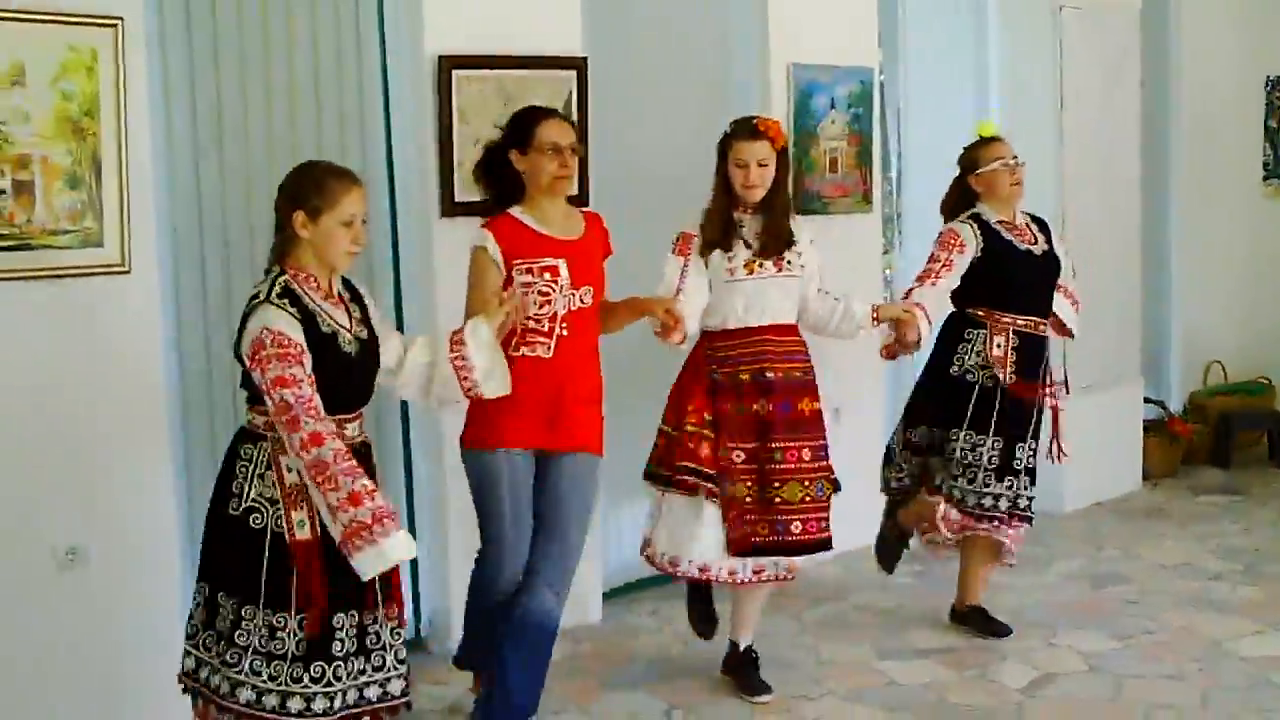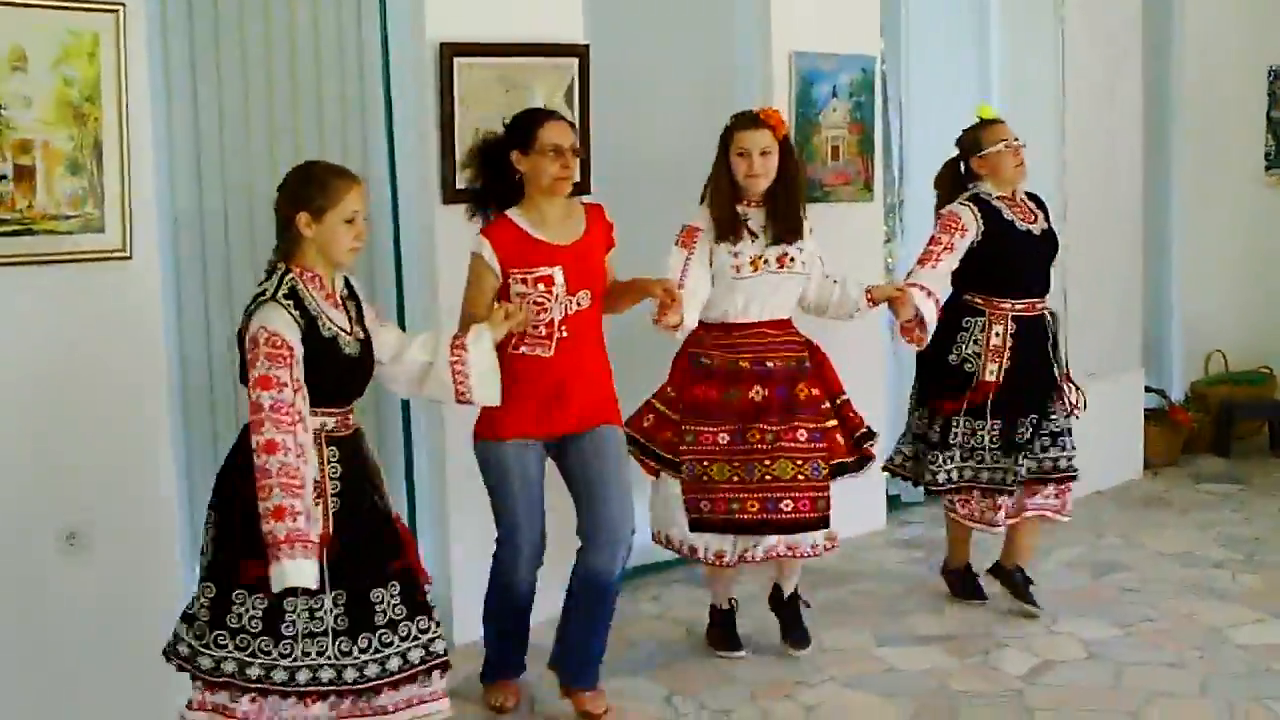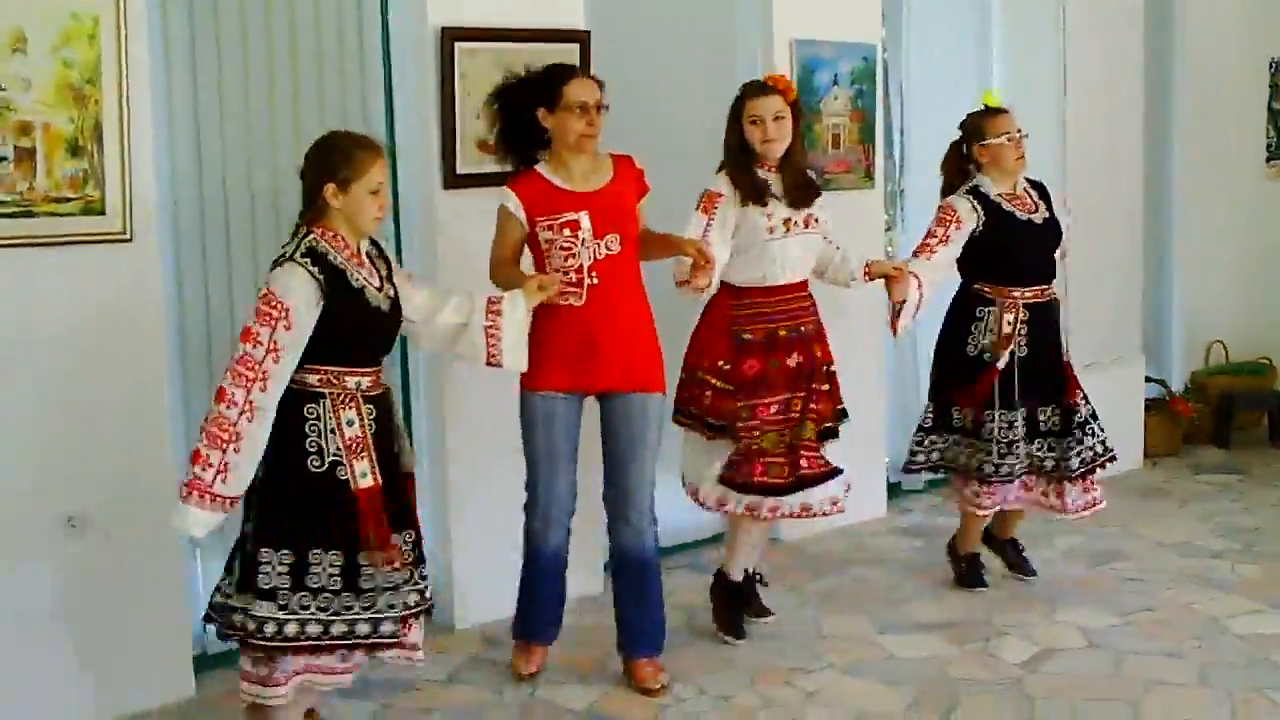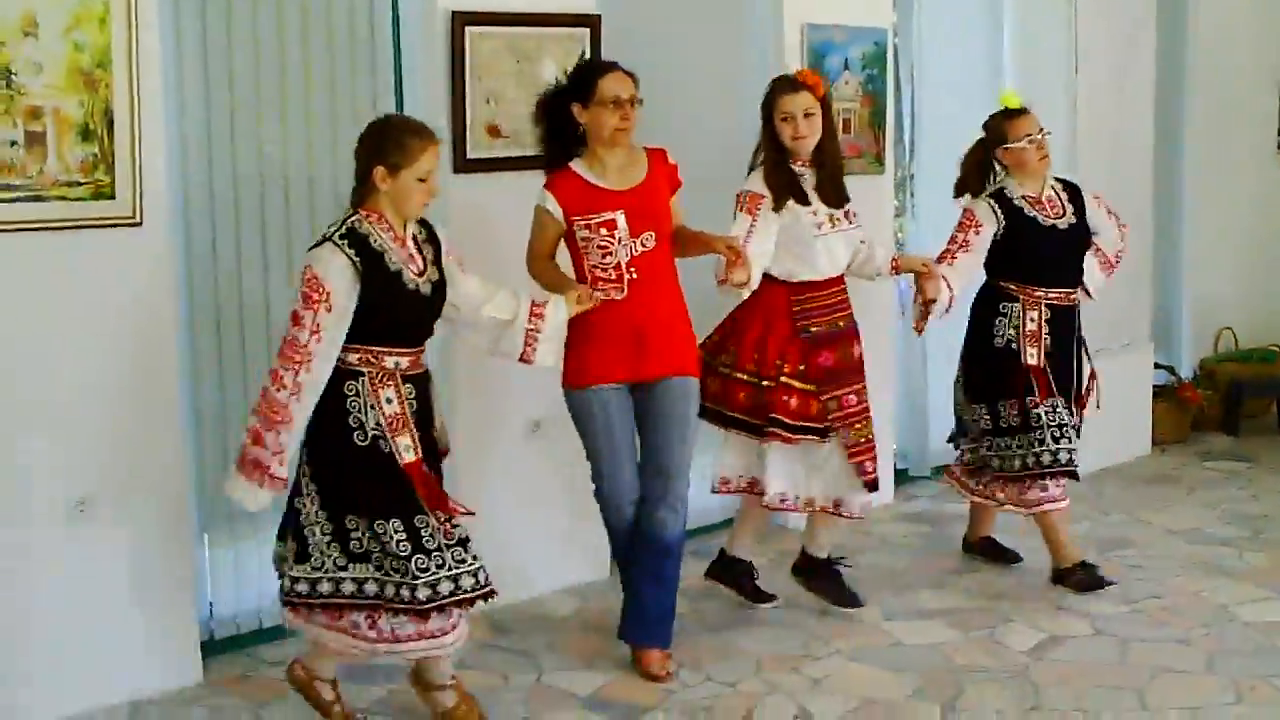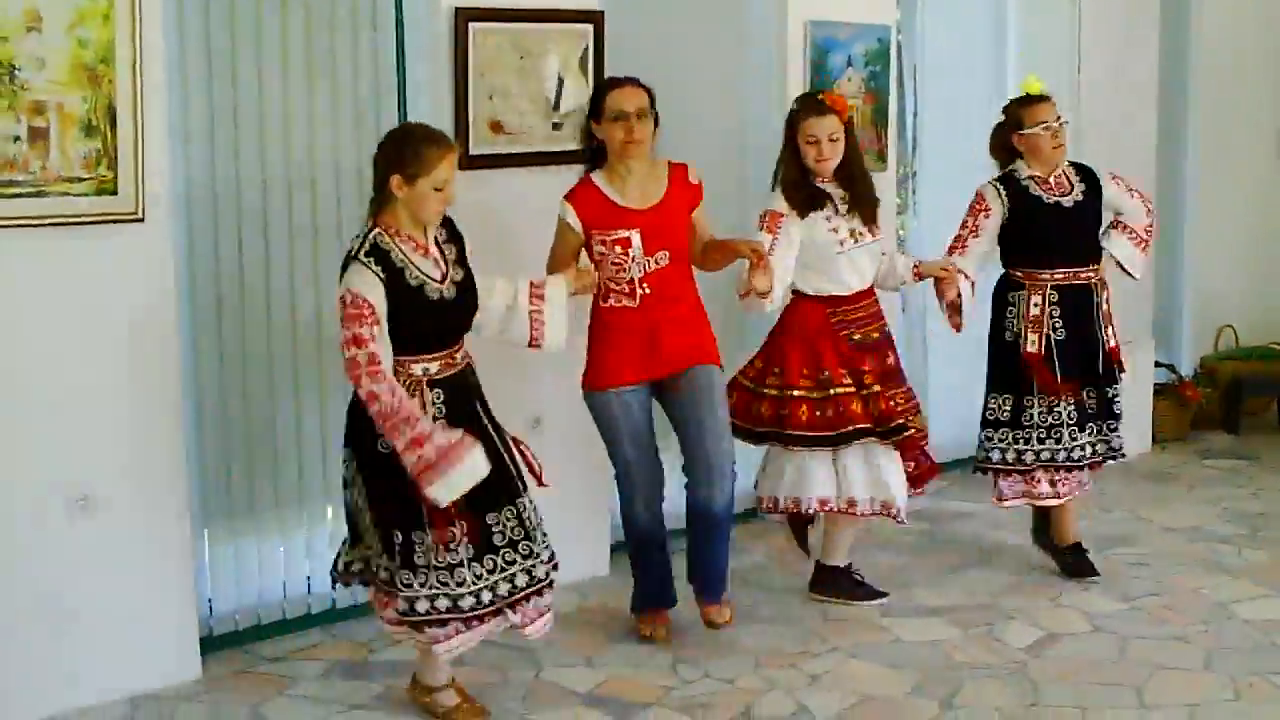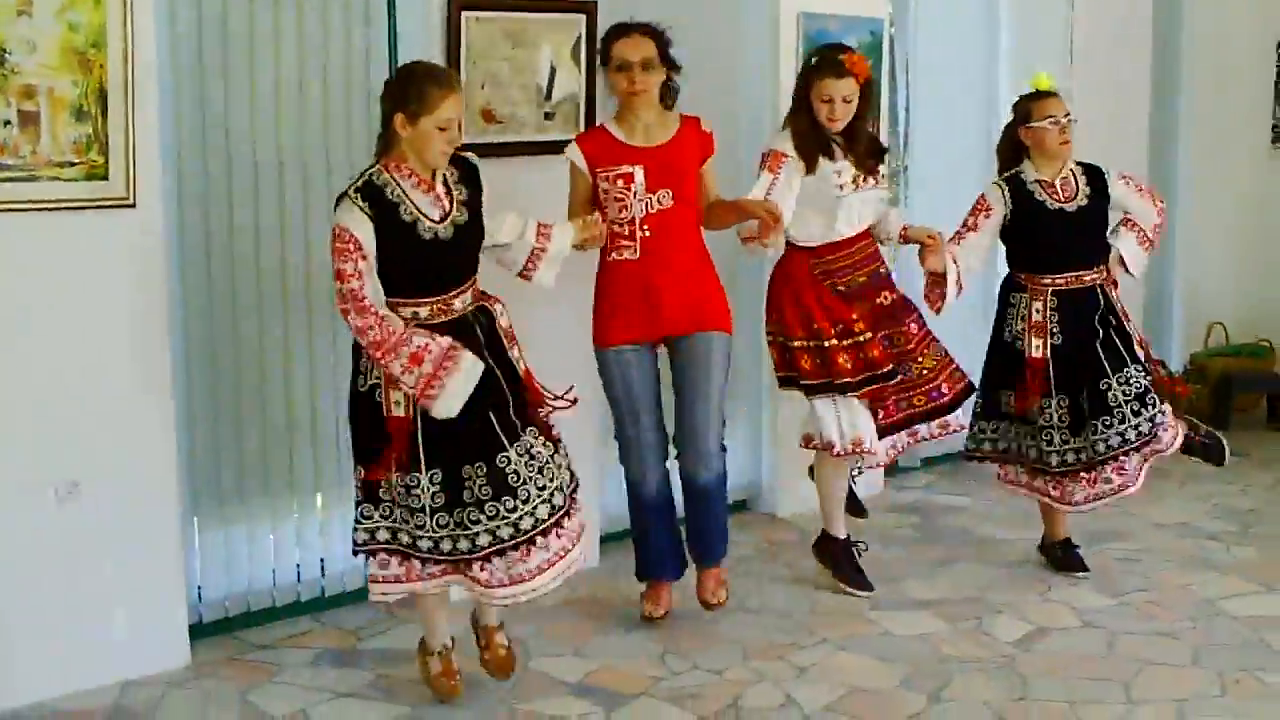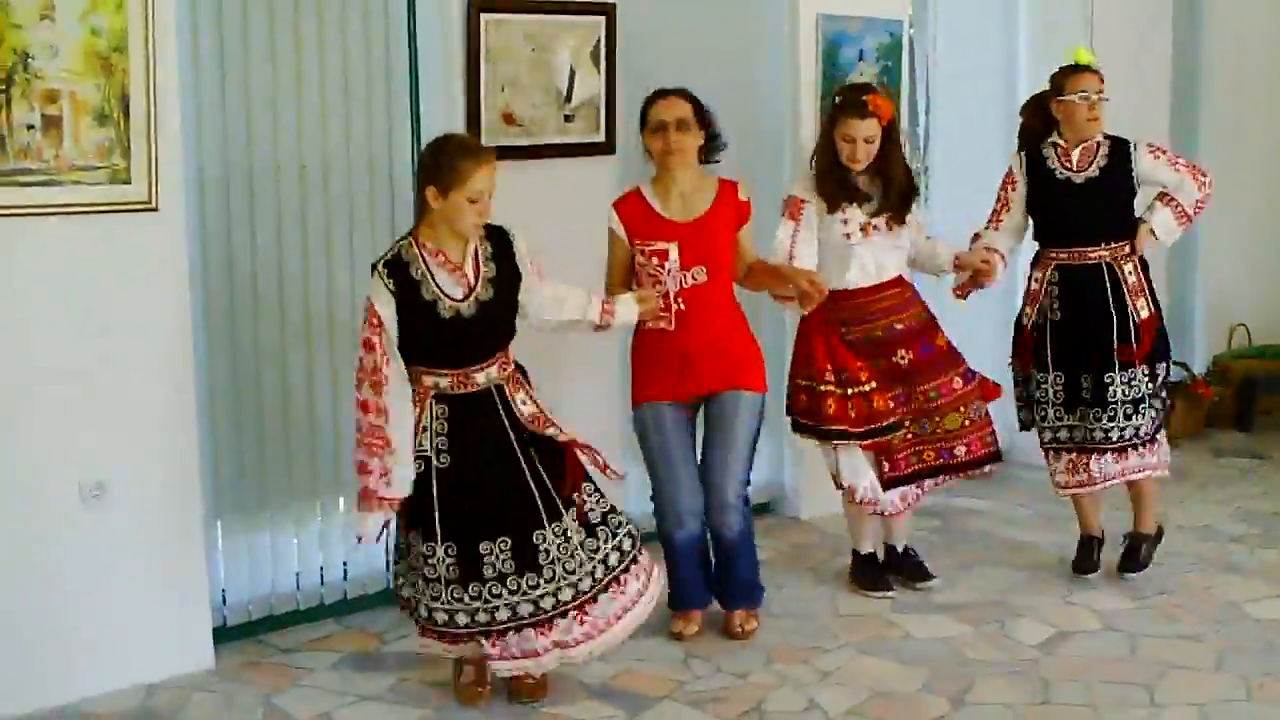
dt=0.2s
person 1, frame 1
left shoulder: (594, 232)
right shoulder: (497, 237)
left wrist: (645, 305)
left hip: (576, 422)
right hip: (503, 420)
left knee: (550, 580)
right knee: (508, 563)
right ankle: (480, 655)
person 1, frame 2
left shoulder: (597, 222)
right shoulder: (497, 240)
right elbow: (472, 327)
left wrist: (645, 288)
left hip: (589, 405)
right hip: (513, 412)
left knee: (613, 531)
right knee: (520, 551)
left ankle: (579, 669)
right ankle: (501, 670)
person 1, frame 3
left shoulder: (627, 174)
right shoulder: (525, 193)
right elbow: (502, 268)
left wrist: (677, 243)
right wrist: (533, 289)
left hip: (633, 359)
right hip: (554, 364)
left knee: (633, 506)
right knee: (549, 504)
left ankle: (641, 645)
right ankle: (535, 631)
person 1, frame 4
left shoulder: (662, 169)
right shoulder: (562, 191)
right elbow: (539, 262)
left wrist: (711, 241)
right wrist: (571, 291)
left hip: (669, 350)
right hip: (597, 356)
left knee: (668, 489)
right knee: (619, 490)
left ankle: (648, 632)
right ankle: (640, 593)
person 1, frame 5
left shoulder: (684, 182)
right shoulder: (581, 202)
right elbow: (559, 271)
left wrist: (737, 249)
left hip: (689, 346)
right hip: (616, 359)
left knee: (714, 468)
right knee: (640, 486)
left ankle: (710, 583)
right ankle: (649, 600)
person 1, frame 6
left shoulder: (695, 135)
right shoulder: (590, 149)
right elbow: (576, 228)
left wrist: (748, 208)
left hip: (696, 304)
right hip: (622, 314)
left knee: (699, 443)
right knee: (642, 450)
left ankle: (709, 556)
right ankle: (659, 572)
person 1, frame 7
left shoulder: (732, 199)
right shoulder: (627, 212)
right elbow: (615, 292)
left wrist: (787, 275)
left hip: (732, 366)
right hip: (659, 375)
left knee: (723, 496)
right knee: (678, 507)
left ankle: (741, 596)
right ankle: (690, 598)
person 2, frame 1
left shoulder: (351, 300)
right shoulder: (273, 317)
left elbow: (404, 367)
right elbow: (307, 434)
left wrist: (481, 331)
right wrist: (371, 525)
left hip: (345, 482)
right hip: (279, 496)
left knee: (351, 641)
right knee: (267, 656)
person 2, frame 2
left shoulder: (343, 294)
right shoulder: (277, 315)
left elbow: (402, 360)
right elbow: (279, 435)
left wrist: (486, 336)
right wrist: (291, 544)
left hip: (342, 472)
right hip: (283, 482)
left knee: (373, 602)
right knee: (267, 634)
person 2, frame 3
left shoulder: (374, 259)
right shoulder: (299, 274)
left elbow: (435, 316)
right elbow: (252, 379)
left wrist: (519, 301)
right wrist: (211, 481)
left hip: (368, 435)
right hip: (319, 439)
left knee: (362, 578)
right knee: (321, 587)
person 2, frame 4
left shoulder: (424, 240)
right shoulder: (341, 256)
left elbow: (478, 306)
right elbow: (301, 358)
left wrist: (562, 307)
right wrist: (266, 455)
left hip: (407, 410)
right hip: (363, 417)
left knee: (370, 560)
right knee: (420, 549)
left ankle: (315, 668)
person 2, frame 5
left shoulder: (446, 237)
right shoulder: (367, 270)
left elbow: (485, 303)
right elbow: (372, 378)
left wrist: (561, 286)
right wrist: (438, 449)
left hip: (459, 401)
right hip: (405, 423)
left knee: (488, 536)
right knee: (436, 552)
person 2, frame 6
left shoulder: (464, 176)
right shoulder: (360, 208)
left elbow: (498, 233)
right elbow: (363, 311)
left wrist: (569, 233)
right wrist: (436, 363)
left hip: (477, 352)
right hip: (404, 370)
left knee: (503, 481)
right knee: (424, 503)
left ankle: (490, 620)
right ankle: (436, 643)
person 2, frame 7
left shoulder: (502, 249)
right shoulder: (392, 278)
left elbow: (548, 301)
right elbow: (381, 384)
left wrist: (625, 305)
right wrist: (384, 484)
left hip: (507, 414)
right hip: (436, 430)
left knee: (546, 542)
right knee: (459, 562)
left ankle: (530, 660)
right ankle: (473, 656)
person 3, frame 1
left shoulder: (792, 234)
right shoulder: (700, 234)
left elbow: (813, 306)
right elbow: (683, 302)
left wrist: (876, 312)
right wrist: (674, 324)
left hip: (788, 373)
right hip: (722, 375)
left knee: (778, 517)
right knee: (721, 510)
left ankle: (742, 650)
right ankle: (699, 577)
person 3, frame 2
left shoulder: (794, 219)
right shoulder: (705, 223)
left elbow: (814, 288)
right elbow: (687, 292)
left wrist: (871, 294)
right wrist: (674, 313)
left hip: (786, 364)
right hip: (719, 366)
left knee: (792, 497)
right knee: (722, 495)
left ankle: (786, 595)
right ankle: (721, 610)
person 3, frame 3
left shoulder: (804, 184)
right shoulder: (725, 188)
right elbow: (705, 253)
left wrist: (870, 268)
right wrist: (697, 274)
left hip: (797, 324)
right hip: (744, 327)
left knee: (787, 458)
right knee: (757, 460)
left ankle: (735, 575)
right ankle: (731, 581)
person 3, frame 4
left shoulder: (829, 180)
right shoulder: (764, 186)
right elbow: (746, 255)
left wrist: (898, 262)
right wrist: (737, 272)
left hip: (830, 318)
right hip: (786, 323)
left knee: (786, 455)
right knee: (829, 449)
left ankle: (734, 560)
right ankle: (816, 560)
person 3, frame 5
left shoulder: (856, 191)
right shoulder: (787, 203)
right elbow: (772, 272)
left wrist: (921, 269)
right wrist: (760, 285)
left hip: (864, 328)
right hip: (817, 335)
left knee: (871, 449)
right knee: (859, 453)
left ankle: (807, 511)
right ankle: (831, 570)
person 3, frame 6
left shoulder: (860, 144)
right shoulder: (788, 150)
right elbow: (767, 209)
left wrist: (908, 231)
right wrist: (759, 229)
left hip: (865, 273)
right hip: (814, 281)
left knee: (901, 383)
right knee: (846, 403)
left ankle: (835, 477)
right ankle: (834, 539)
person 3, frame 7
left shoulder: (892, 184)
right shoulder: (810, 193)
right elbow: (792, 262)
left wrist: (958, 258)
right wrist: (793, 288)
left hip: (902, 316)
right hip: (842, 327)
left knee: (927, 433)
right knee: (868, 446)
left ankle: (896, 547)
right ankle: (864, 556)
person 4, frame 1
left shoulder: (1041, 230)
right shoulder: (966, 232)
left elbow: (1064, 286)
right elbow: (933, 284)
left wrist: (1053, 320)
right wrist: (910, 320)
left hip: (1025, 365)
right hip: (975, 358)
left knee: (1001, 485)
right knee: (971, 468)
left ankle: (968, 602)
right ankle: (903, 511)
person 4, frame 2
left shoulder: (1037, 207)
right shoulder: (964, 214)
right elbow: (933, 267)
left wrist: (1034, 301)
right wrist: (911, 301)
left hip: (1029, 343)
right hip: (977, 343)
left knee: (1040, 458)
right knee: (976, 455)
left ankle: (1013, 563)
right ankle: (958, 563)
person 4, frame 3
left shoulder: (1040, 194)
right shoulder: (966, 205)
left elbow: (1054, 243)
right elbow: (931, 257)
left wrist: (1040, 284)
right wrist: (904, 285)
left hip: (1039, 330)
right hip: (989, 333)
left knee: (1054, 436)
right knee: (992, 444)
left ankle: (1001, 532)
right ankle: (965, 546)
person 4, frame 4
left shoulder: (1072, 194)
right shoulder: (988, 208)
left elbow: (1113, 234)
right elbow: (956, 262)
left wrist: (1083, 277)
right wrist: (931, 291)
left hip: (1059, 329)
right hip: (1012, 333)
left knee: (1020, 445)
right knee: (1037, 441)
left ankle: (978, 534)
right ankle: (1066, 560)
person 4, frame 5
left shoulder: (1091, 179)
right shoulder: (999, 193)
left elbow: (1141, 212)
right elbow: (966, 254)
left wrist: (1109, 255)
right wrist: (951, 286)
left hip: (1085, 313)
right hip: (1031, 318)
left knee: (1086, 419)
right knee: (1046, 424)
left ankle: (1048, 516)
right ankle: (1066, 539)
person 4, frame 6
left shoulder: (1099, 180)
right shoulder: (1004, 193)
left elbow: (1150, 209)
right elbow: (964, 246)
left wrist: (1119, 253)
right wrist: (937, 260)
left hip: (1096, 311)
right hip: (1036, 320)
left knee: (1129, 404)
right knee: (1047, 428)
left ankle: (1183, 432)
right ankle: (1056, 538)
person 4, frame 7
left shoulder: (1128, 155)
right shoulder: (1028, 166)
left elbow: (1195, 183)
right elbow: (1002, 232)
left wrist: (1151, 227)
right wrist: (981, 268)
left hip: (1118, 291)
right hip: (1057, 298)
left knee: (1130, 404)
right knee: (1067, 414)
left ankle: (1146, 526)
right ankle: (1091, 531)
